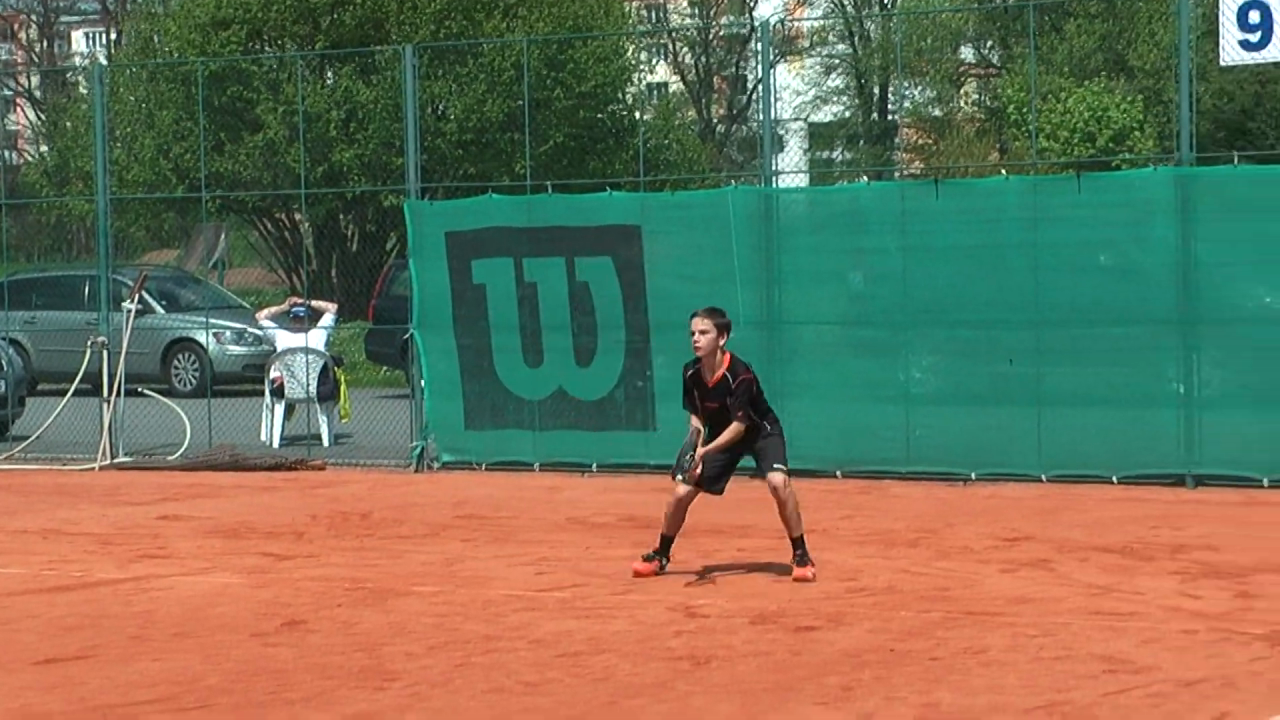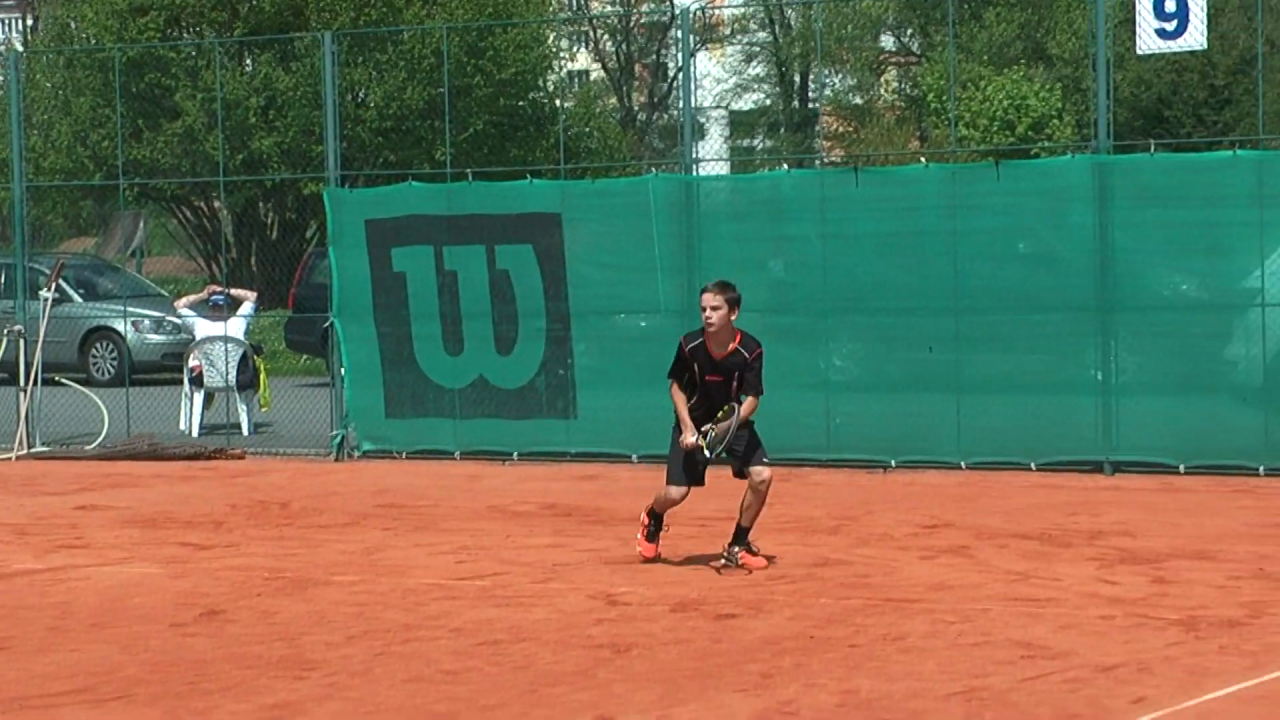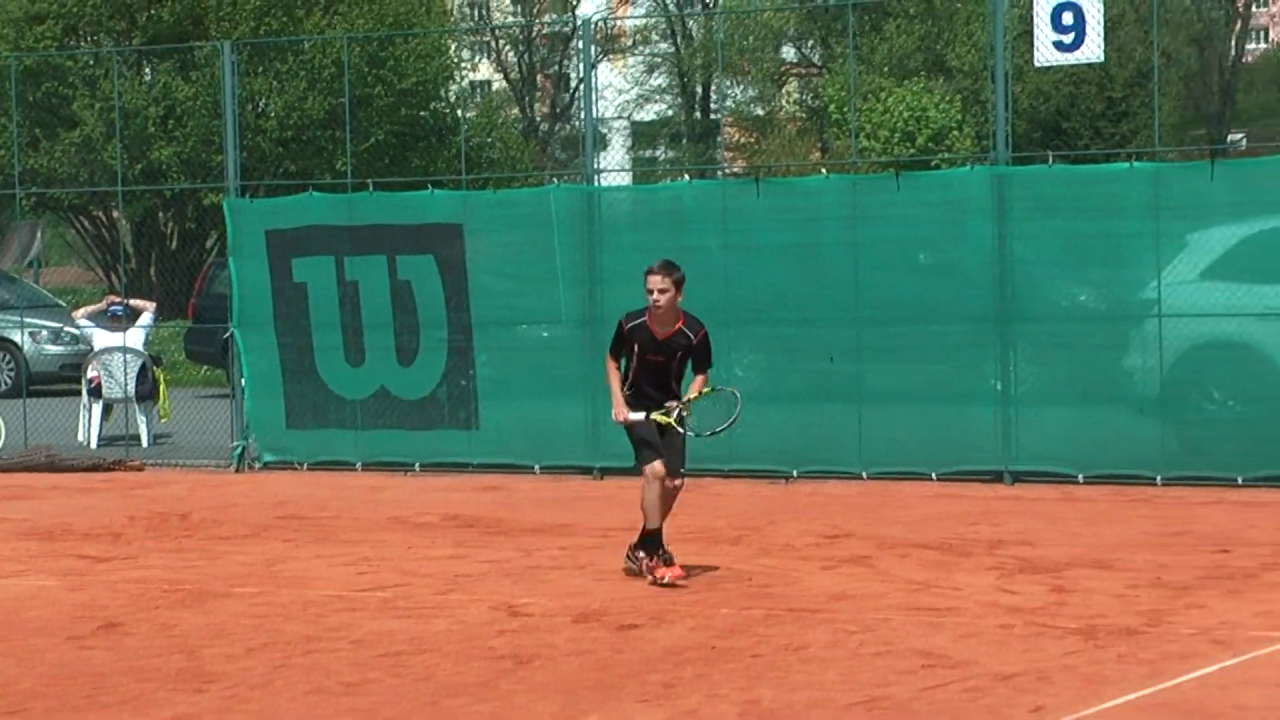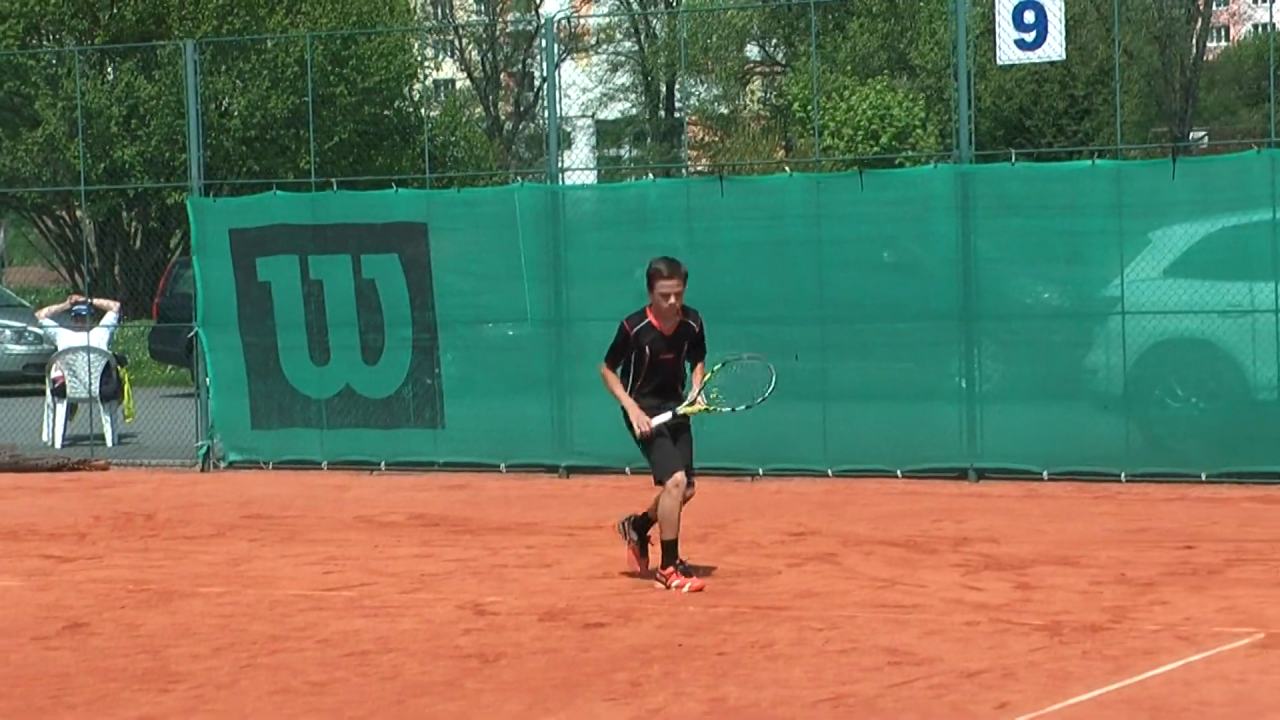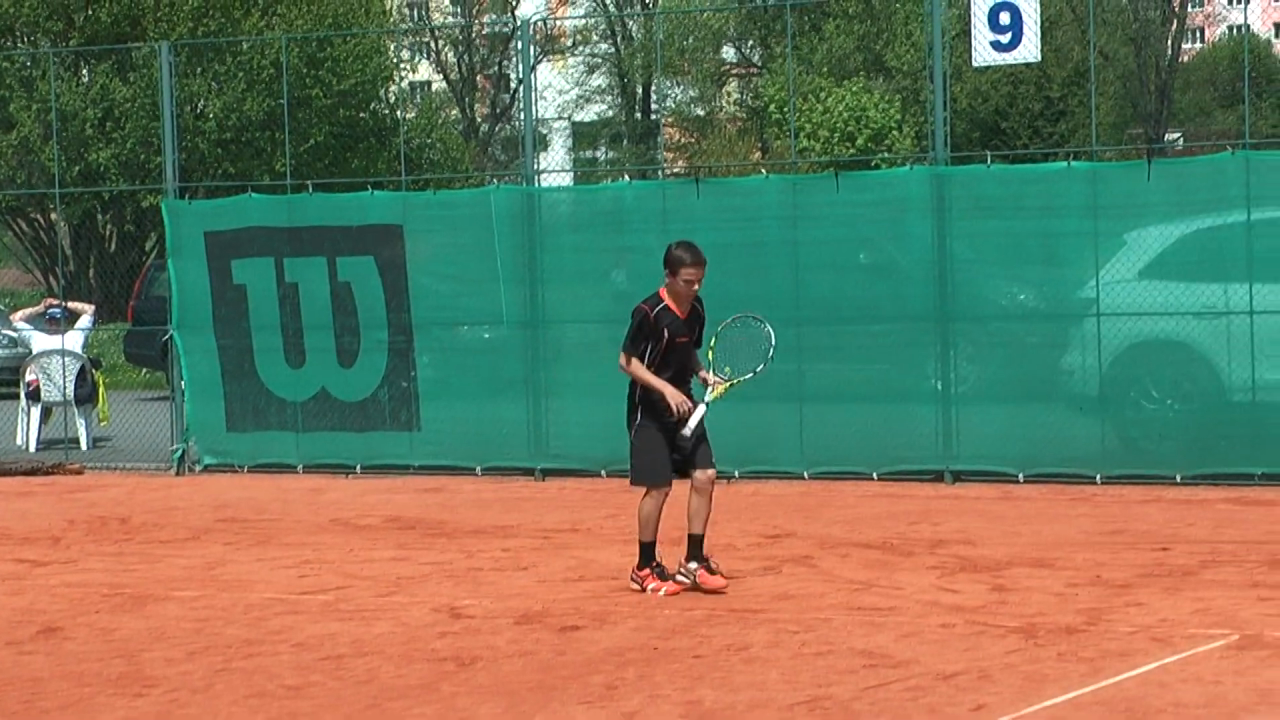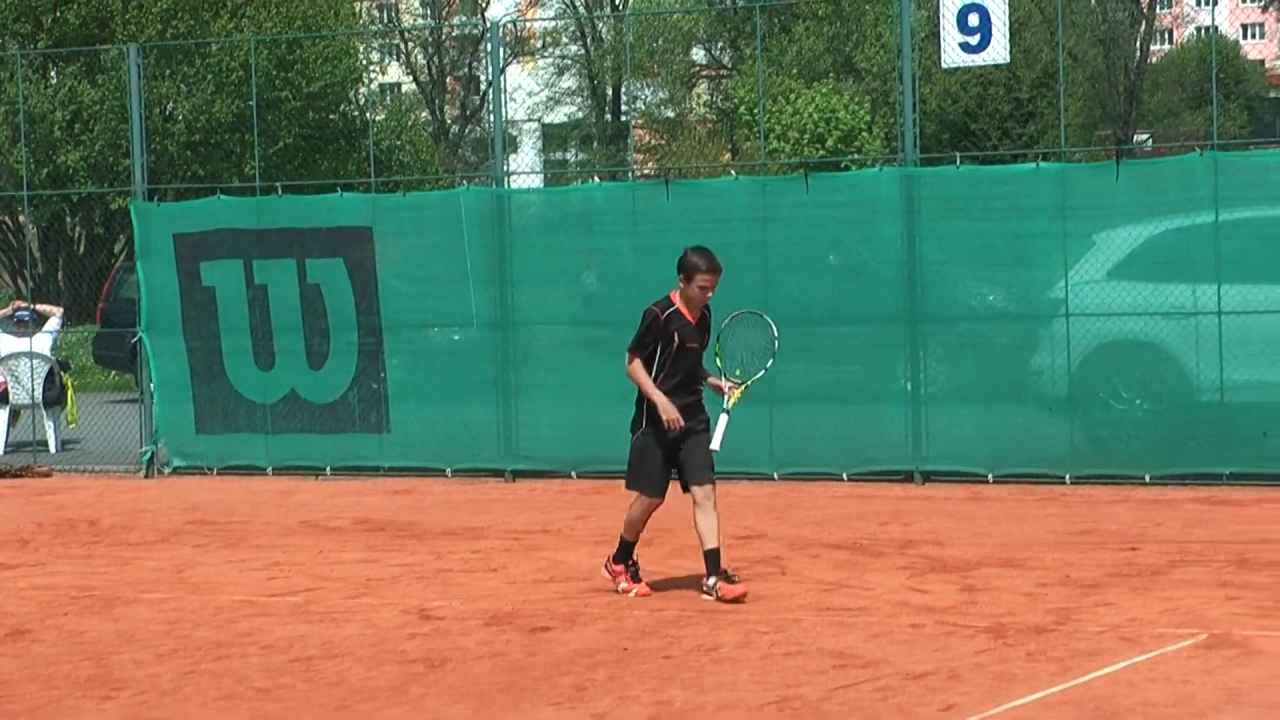
dt=0.2s
person 1, frame 1
left shoulder: (741, 374)
right shoulder: (692, 372)
left elbow: (740, 424)
right elbow: (694, 414)
left wrist: (707, 451)
right wrist: (697, 445)
left hip: (761, 432)
right hip: (716, 434)
left knee: (778, 481)
right knee: (682, 493)
left ankle: (800, 554)
right ankle: (660, 554)
person 1, frame 2
left shoulder: (750, 350)
right shoulder: (688, 345)
left elbow: (752, 399)
right elbow: (676, 386)
right wrist: (687, 427)
left hip: (735, 420)
right hip: (694, 420)
left knee: (761, 476)
right knee: (675, 493)
left ankle: (738, 545)
right ankle: (652, 520)
person 1, frame 3
left shoulder: (695, 332)
right shoulder: (630, 324)
left elbow: (702, 374)
right elbow: (612, 360)
left wrist: (685, 402)
right wrist: (617, 400)
left hip: (670, 408)
right hip: (636, 408)
left knee: (673, 483)
right knee: (654, 470)
left ankle: (642, 549)
right ankle: (653, 551)
person 1, frame 4
left shoulder: (692, 322)
right shoulder: (633, 327)
right elbow: (607, 370)
left wrist: (696, 392)
right wrist: (631, 408)
left hip: (675, 410)
right hip: (645, 413)
left knee: (685, 490)
right knee: (675, 481)
left ankle: (636, 528)
right ankle: (670, 566)
person 1, frame 5
left shoulder: (697, 308)
right shoulder: (648, 311)
right elbow: (627, 361)
left wrist: (703, 373)
right wrist: (666, 389)
left hip: (684, 406)
right hip: (651, 409)
left knee: (705, 477)
right knee: (658, 487)
left ankle: (694, 561)
right ankle: (645, 567)
person 1, frame 6
left shoulder: (704, 315)
right shoulder: (658, 315)
right elbow: (634, 363)
left wrist: (714, 382)
right wrist: (661, 401)
left hip: (692, 416)
right hip: (655, 419)
left knee: (704, 493)
right knee: (649, 497)
left ankle: (713, 577)
right ankle: (620, 562)
